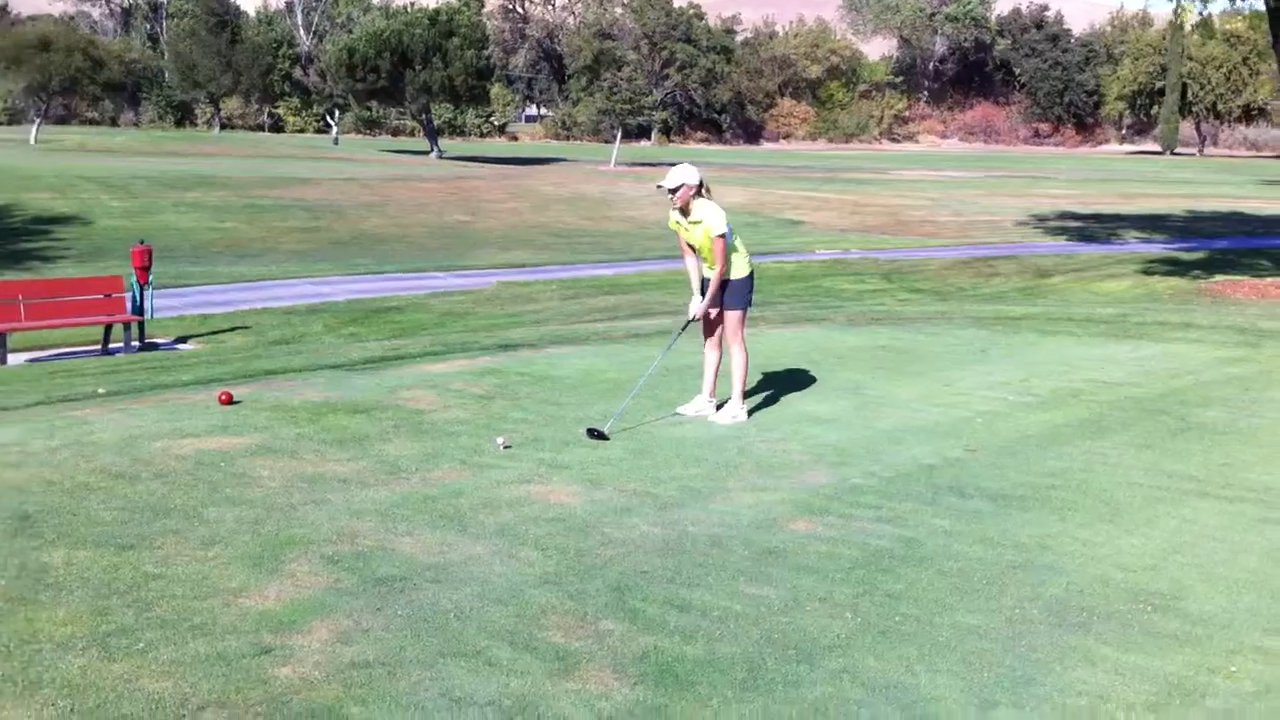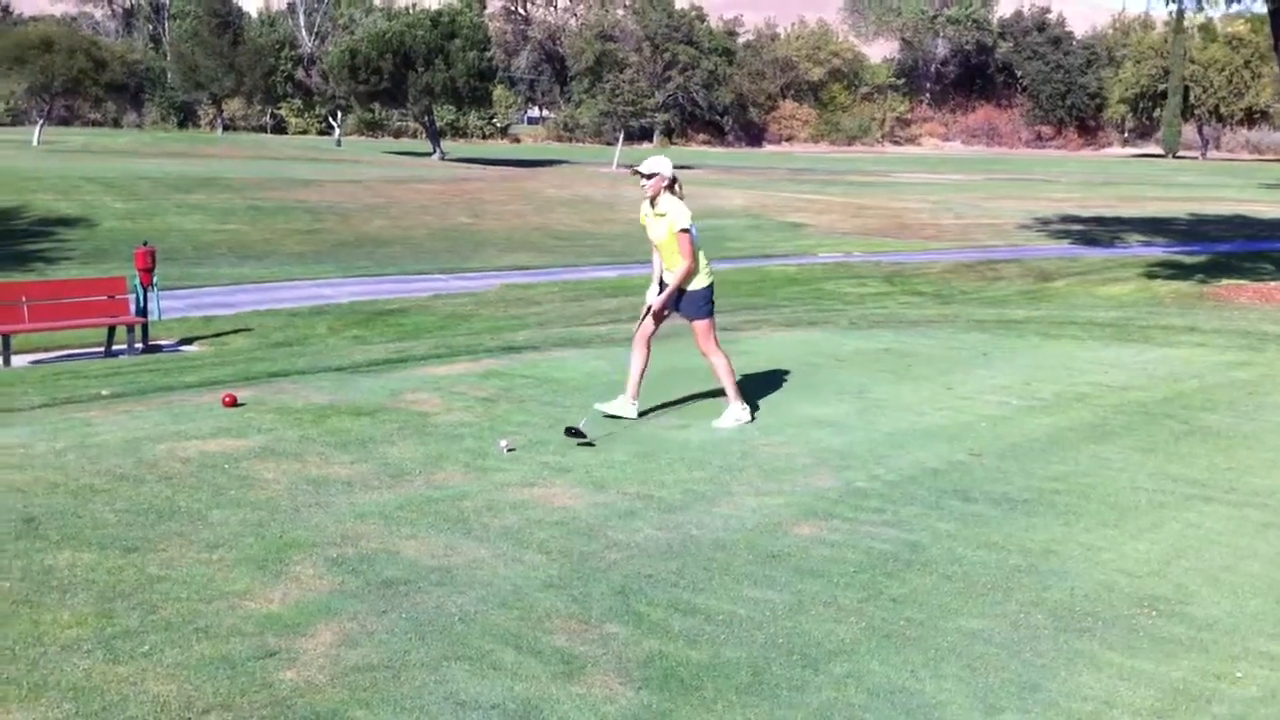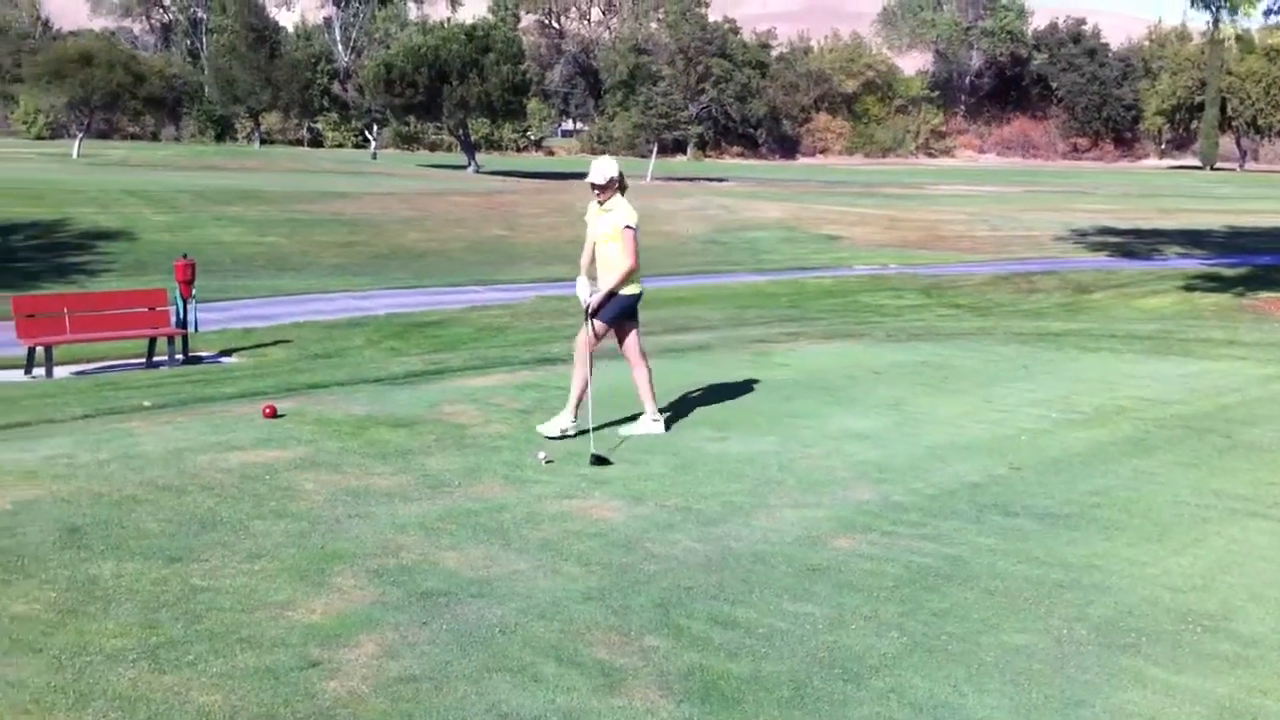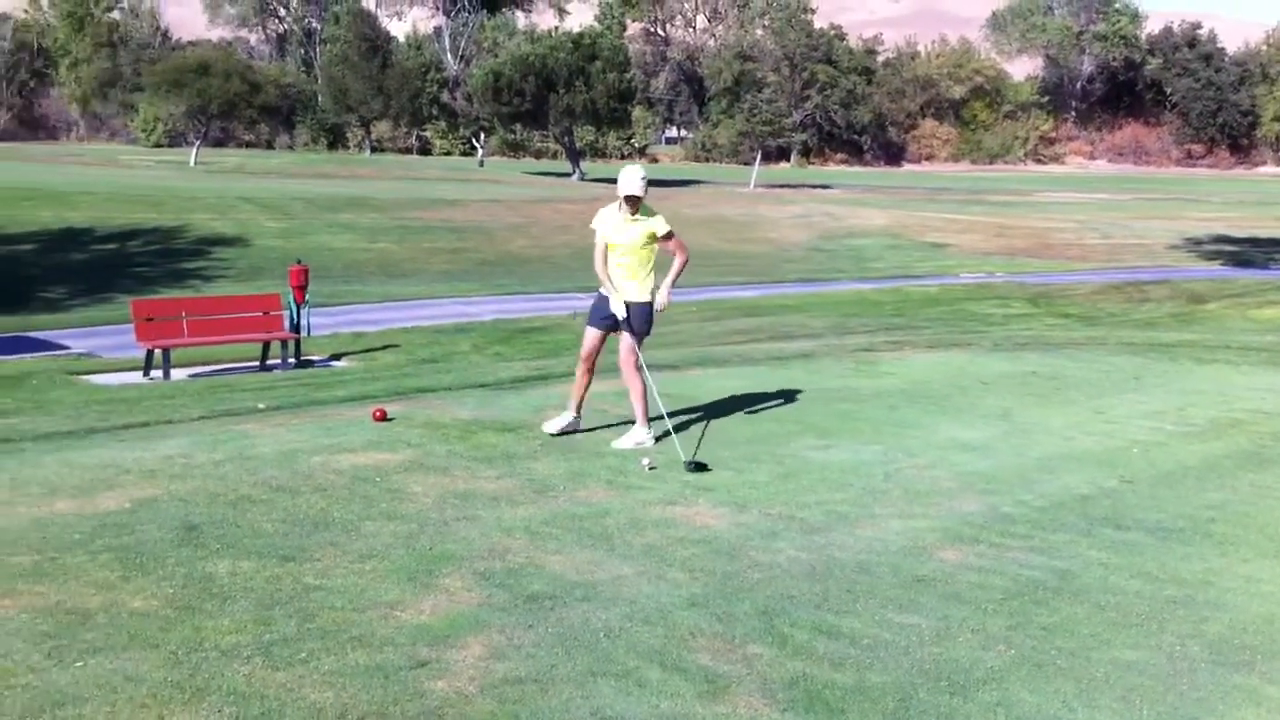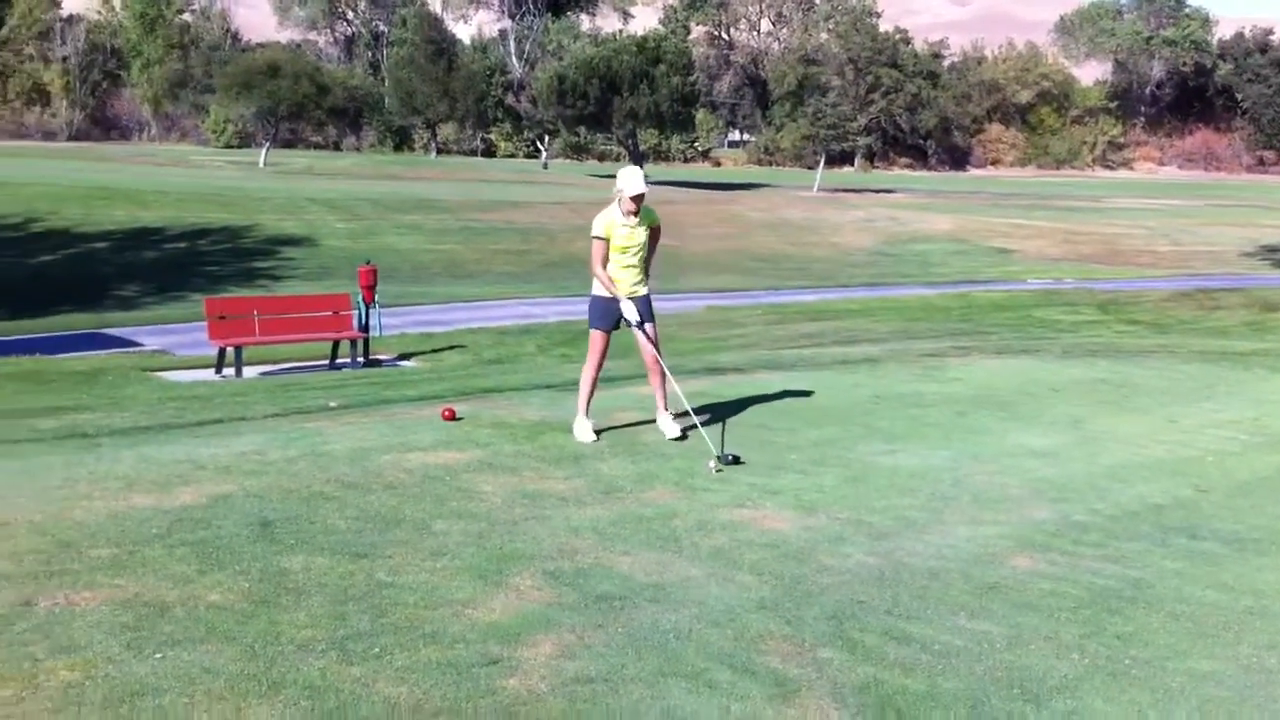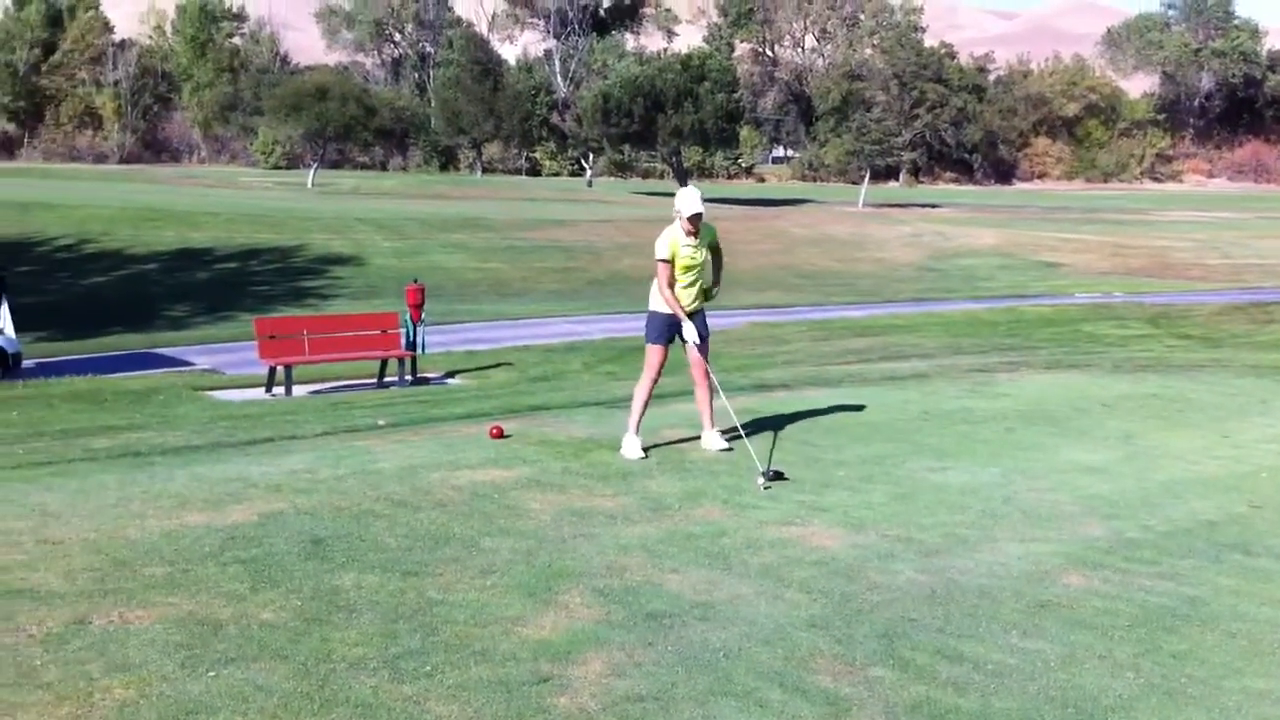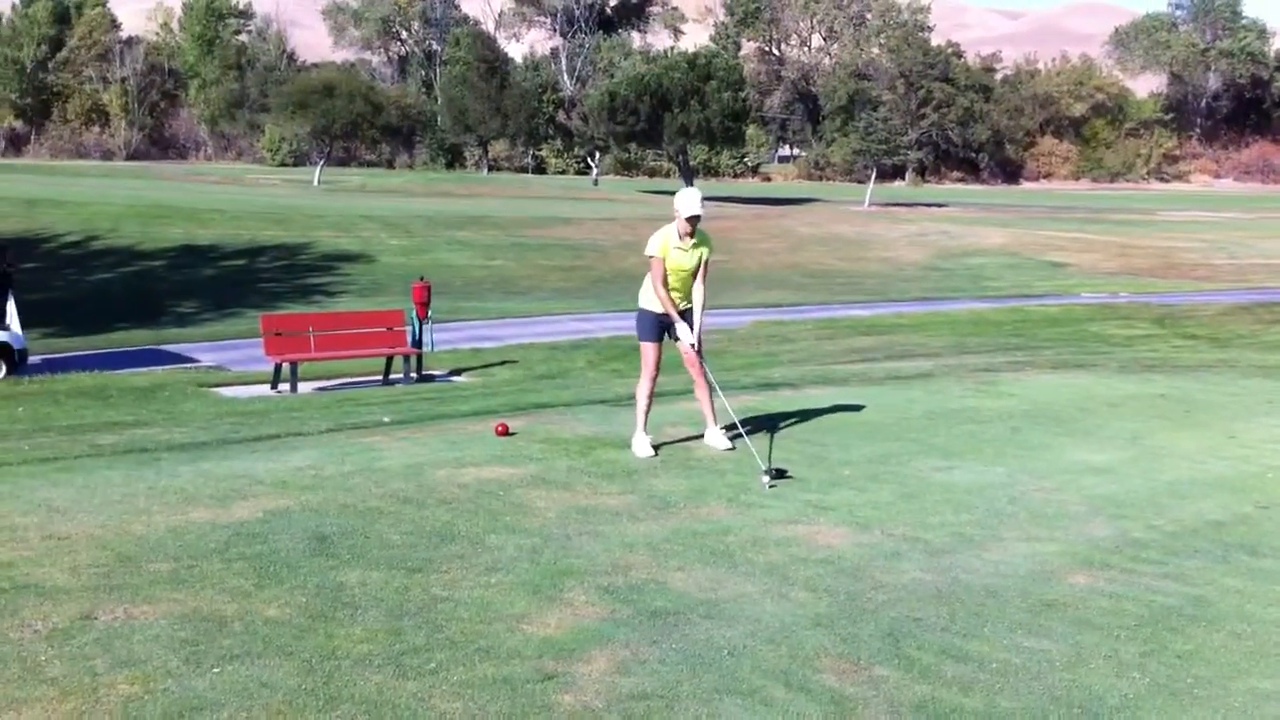
dt=0.5s
person 1, frame 1
left shoulder: (712, 216)
right shoulder: (676, 215)
left elbow: (722, 265)
right elbow: (689, 255)
left wrist: (705, 302)
right wrist: (695, 294)
left hip: (736, 275)
right hip: (711, 275)
left knee: (733, 338)
right knee: (711, 337)
left ankle: (737, 405)
right ankle: (707, 399)
person 1, frame 2
left shoulder: (677, 213)
right shoulder: (647, 209)
left elbow: (689, 263)
left wrist: (665, 297)
right wrist: (655, 284)
left hip: (694, 284)
right hip: (670, 281)
left knee: (708, 346)
right knee: (642, 334)
left ankle: (738, 407)
right ankle: (629, 400)
person 1, frame 3
left shoulder: (623, 213)
right shoulder: (594, 208)
left elbow: (631, 262)
right elbow: (589, 248)
left wrist: (602, 294)
right wrist: (582, 279)
left hip: (620, 292)
right hip: (614, 291)
left knee: (582, 348)
right knee: (633, 353)
left ankle: (568, 418)
right ankle: (653, 417)
person 1, frame 4
left shoulder: (653, 221)
right shoulder: (605, 216)
left elbow: (682, 254)
right elbow: (599, 262)
left wrist: (665, 288)
right wrist: (614, 296)
left hip: (640, 301)
right hip: (609, 297)
left knee: (627, 361)
right knee: (586, 356)
left ankle: (643, 429)
right ankle: (572, 415)
person 1, frame 5
left shoulder: (648, 215)
right shoulder: (604, 220)
right elbow: (597, 267)
right wrist: (622, 300)
left hip: (638, 294)
right hip: (606, 296)
left knee: (652, 356)
right knee: (596, 358)
left ankle: (663, 414)
right ankle: (582, 419)
person 1, frame 6
left shoulder: (708, 231)
right shoulder: (667, 241)
left elbow: (716, 253)
right elbow: (665, 288)
left wrist: (715, 283)
right wrist: (685, 322)
left hip: (695, 310)
right hip: (664, 311)
left knee: (701, 372)
right knee: (652, 373)
left ankle: (709, 432)
right ankle: (631, 436)
person 1, frame 7
left shoulder: (704, 242)
right shoulder: (660, 239)
left elbow: (699, 285)
right elbow: (659, 287)
left wrist: (697, 324)
right wrist: (679, 323)
left hip: (683, 309)
right hip: (653, 309)
left knee: (697, 369)
right knee: (650, 371)
left ankle: (712, 429)
right ankle: (640, 435)
